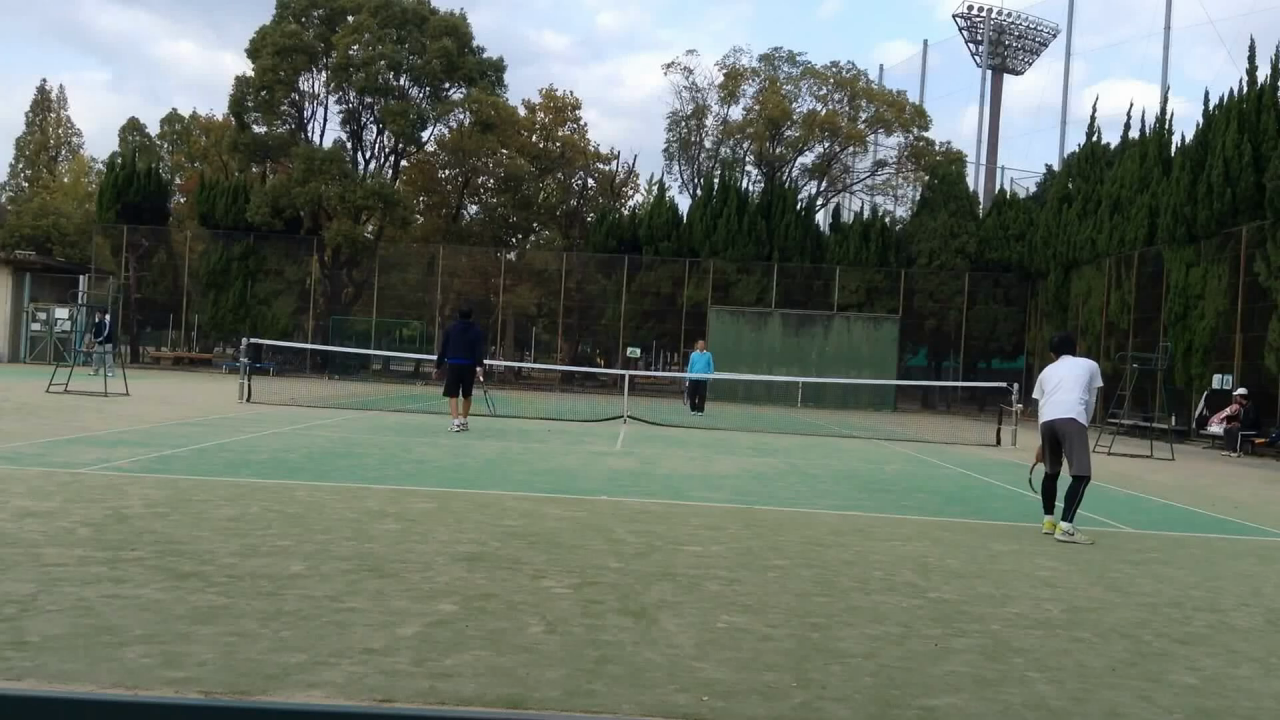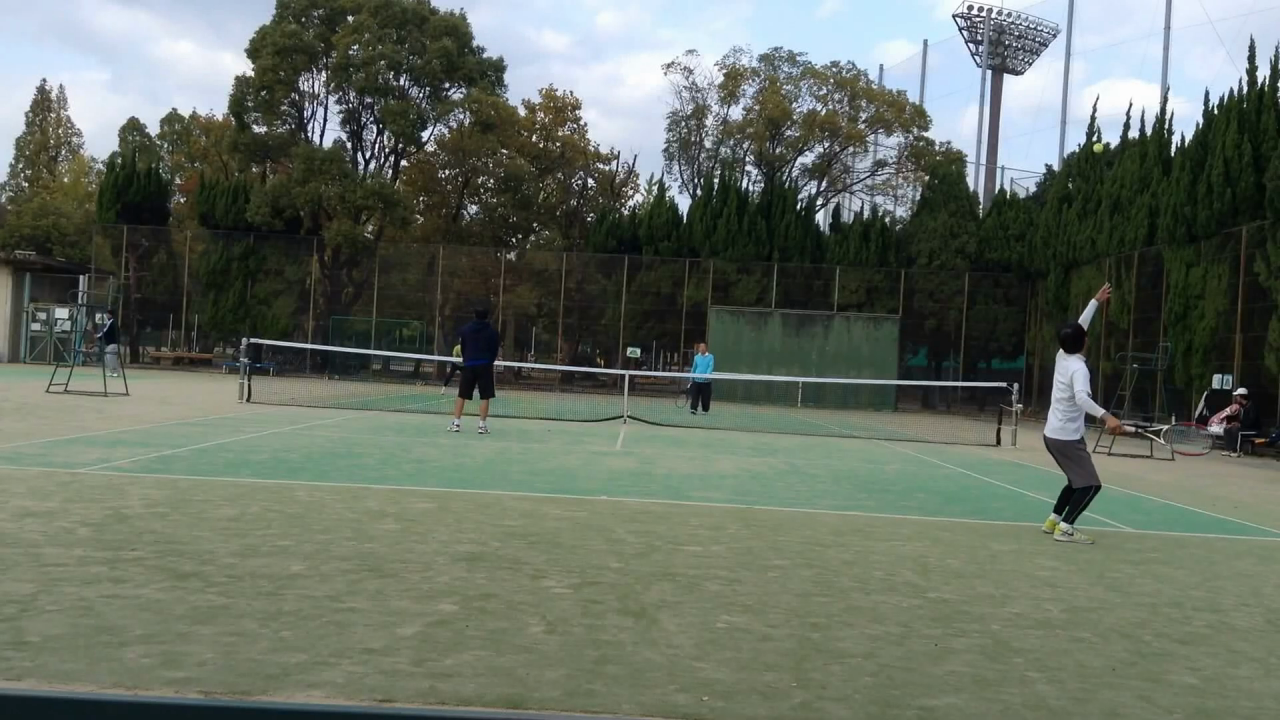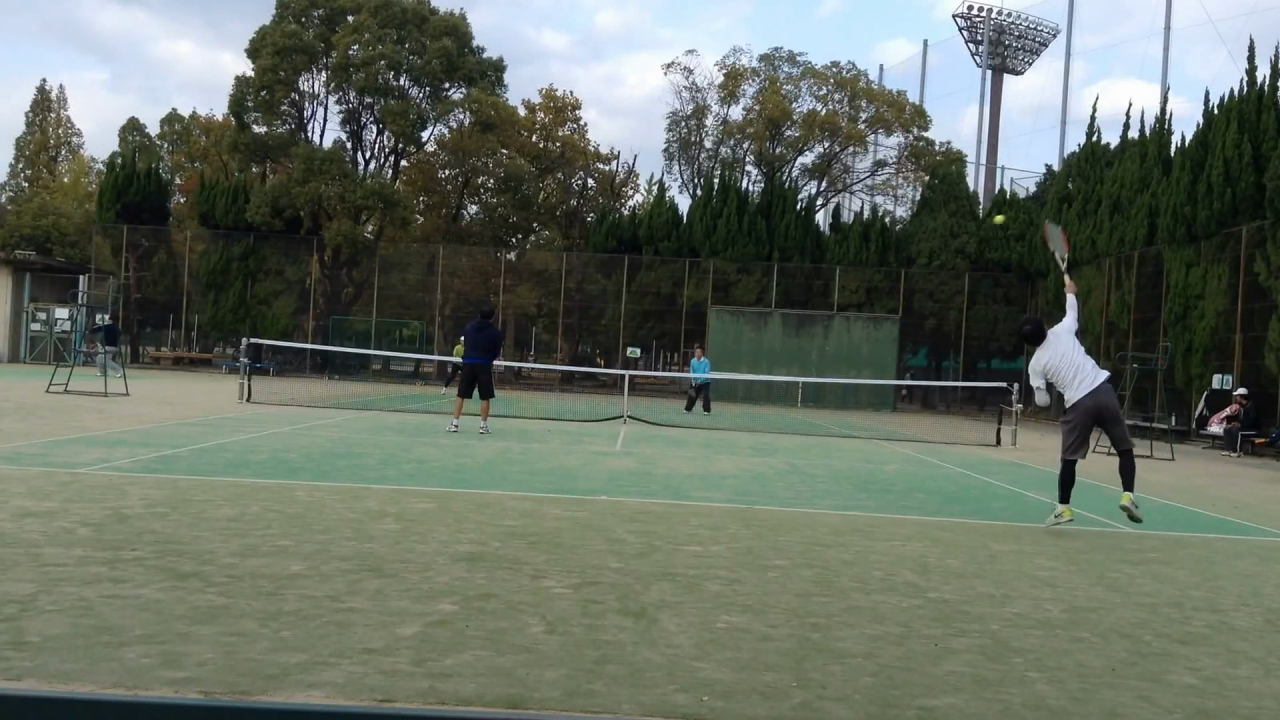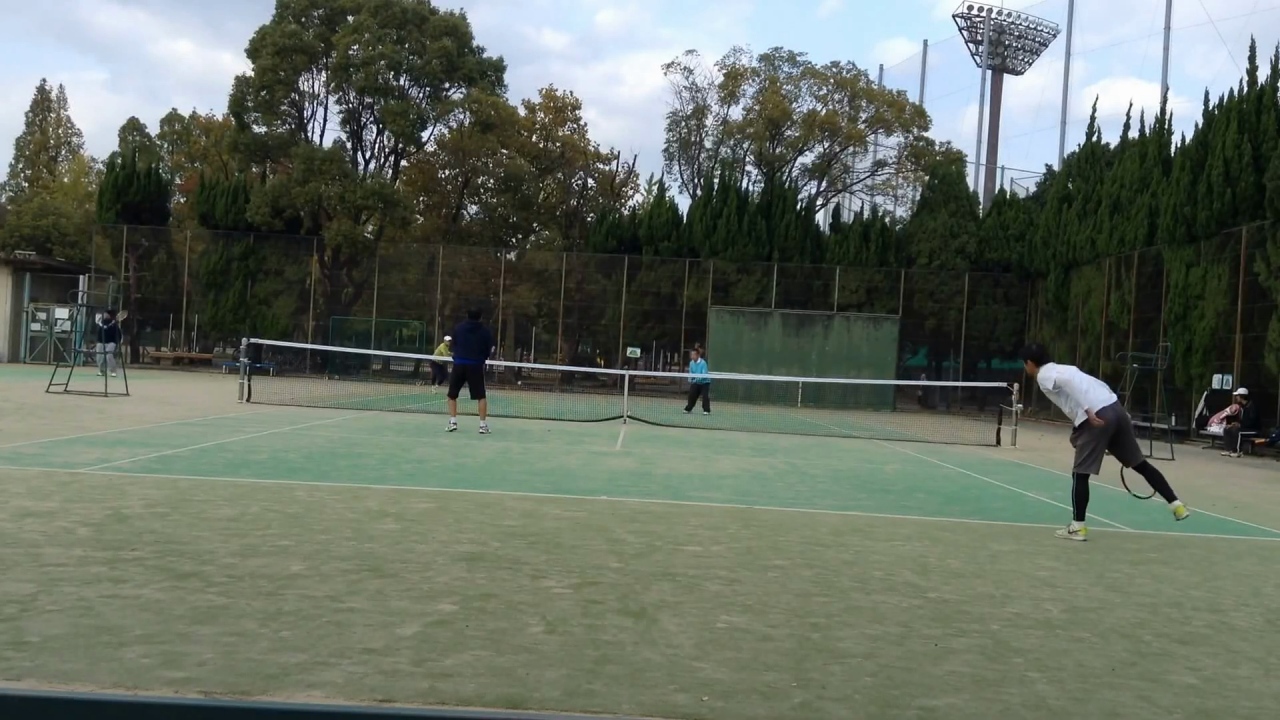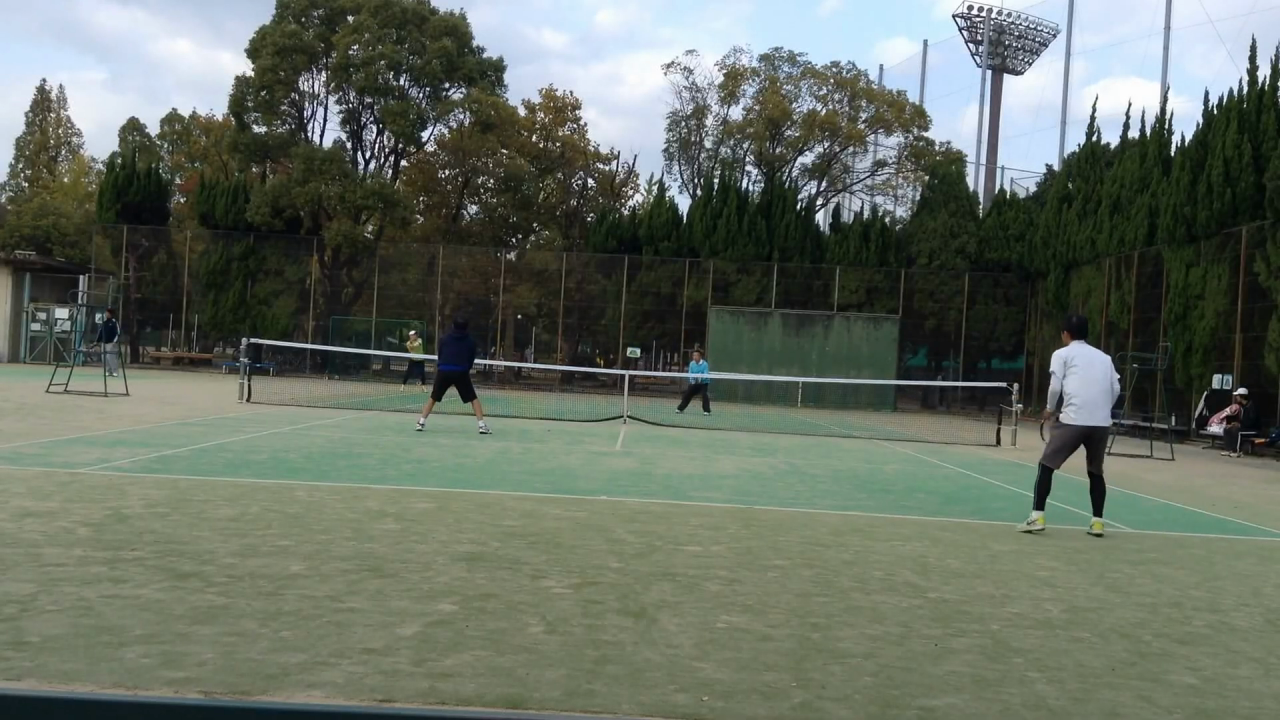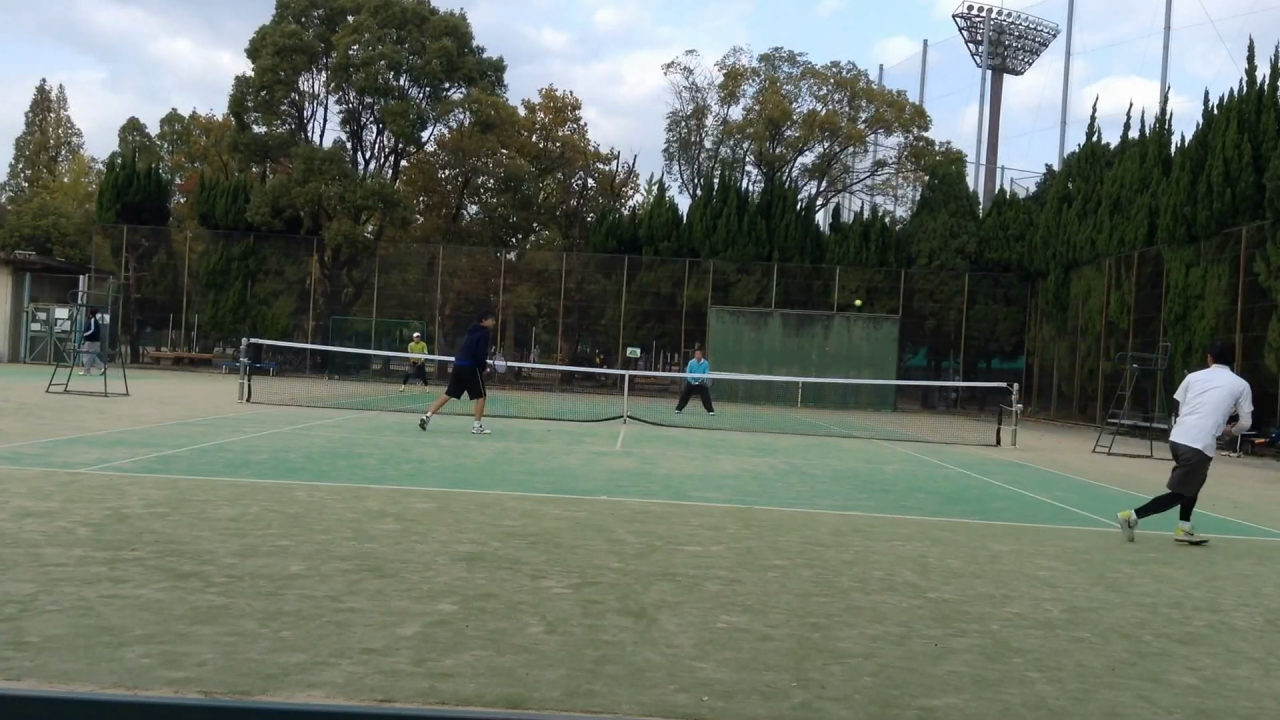
dt=0.7s
person 1, frame 1
left shoulder: (1046, 371)
right shoulder: (1090, 365)
right elbow: (1091, 402)
left wrist: (1041, 445)
right wrist: (1083, 423)
left hip: (1048, 421)
right hip: (1072, 420)
left knee: (1051, 472)
right knee: (1080, 476)
left ankle: (1048, 521)
right ankle: (1065, 527)
person 1, frame 2
left shoulder: (1062, 356)
right shoulder: (1078, 368)
left elbow: (1078, 326)
right elbow: (1082, 398)
left wrist: (1096, 301)
right wrist: (1105, 417)
left hip: (1055, 434)
right hip: (1066, 437)
left knee: (1079, 482)
right knee: (1091, 485)
left ankle: (1053, 520)
right ankle: (1065, 528)
person 1, frame 3
left shoulder: (1036, 364)
right shoulder: (1061, 332)
left elbow: (1042, 401)
right elbow: (1072, 310)
right wrist: (1070, 291)
left hip: (1078, 405)
right hip: (1102, 393)
left knee: (1069, 460)
right knee: (1125, 451)
left ankle: (1063, 509)
right ankle: (1128, 497)
person 1, frame 4
left shoulder: (1043, 376)
right shoulder: (1066, 368)
left elbow: (1067, 382)
right elbow: (1102, 386)
left wrist: (1088, 411)
left hip: (1095, 418)
right hip: (1114, 409)
left knee: (1081, 473)
right knee: (1140, 463)
left ankle: (1078, 527)
right ankle: (1176, 505)
person 1, frame 5
left shoulder: (1062, 354)
right shoulder: (1105, 357)
left elbow: (1055, 387)
right elbow: (1116, 390)
left wrist: (1050, 409)
left hip: (1073, 420)
right hip: (1102, 423)
left knee: (1046, 465)
right knee: (1096, 472)
left ankle: (1038, 517)
right ankle: (1097, 522)
person 1, frame 6
left shoulder: (1193, 377)
right shoulder: (1241, 385)
left elbow: (1181, 409)
right elbow: (1246, 422)
right wrist: (1231, 431)
left hip: (1178, 439)
right hip: (1199, 446)
left knee: (1194, 483)
right knee: (1180, 494)
left ankle: (1184, 527)
right ankle: (1133, 516)
